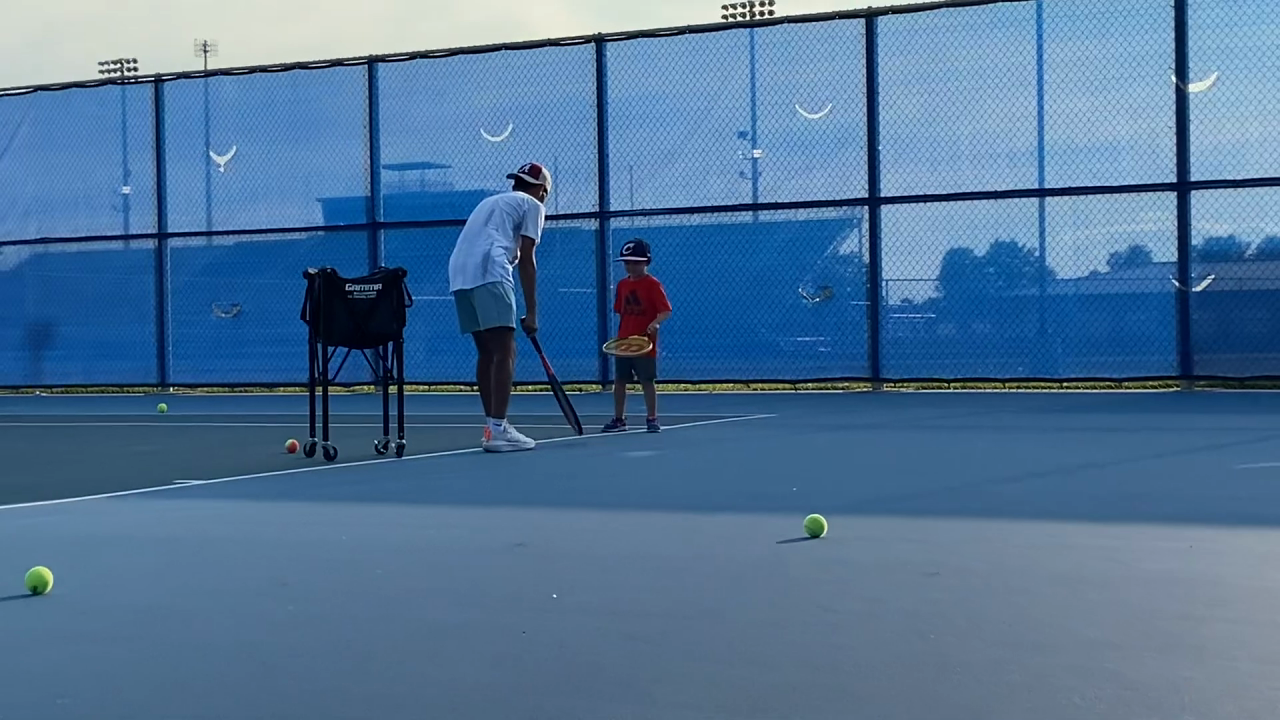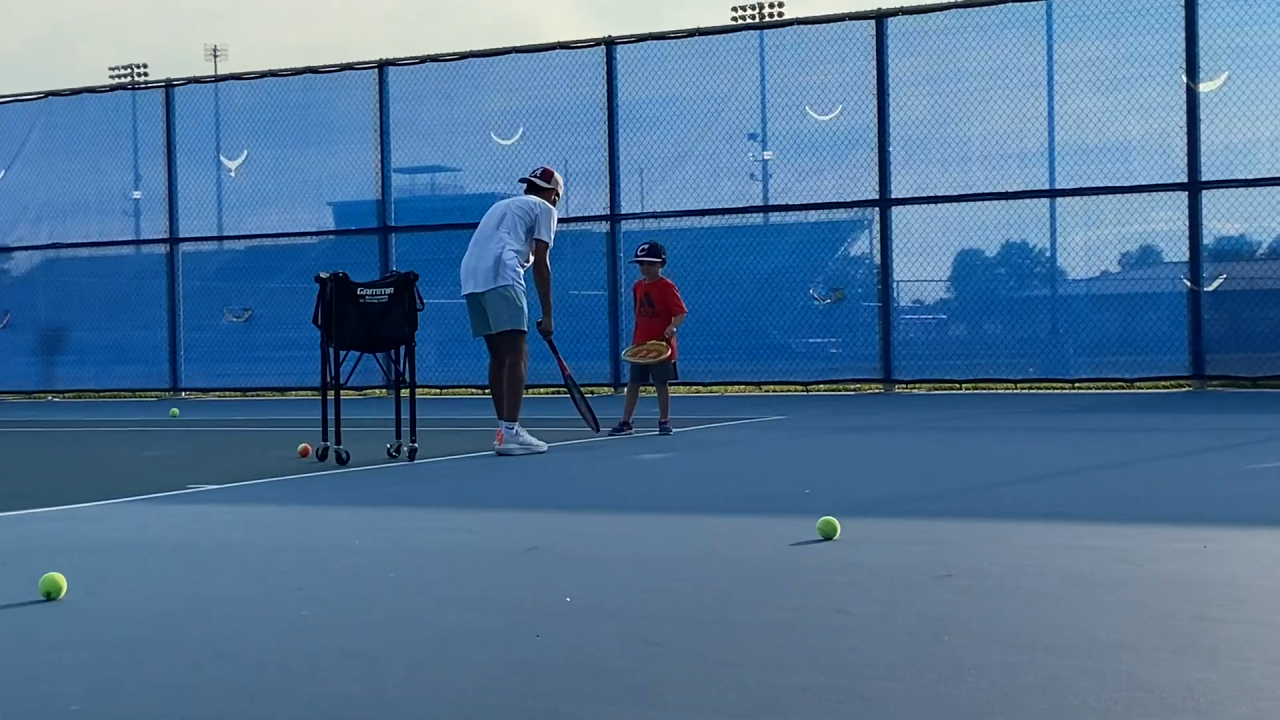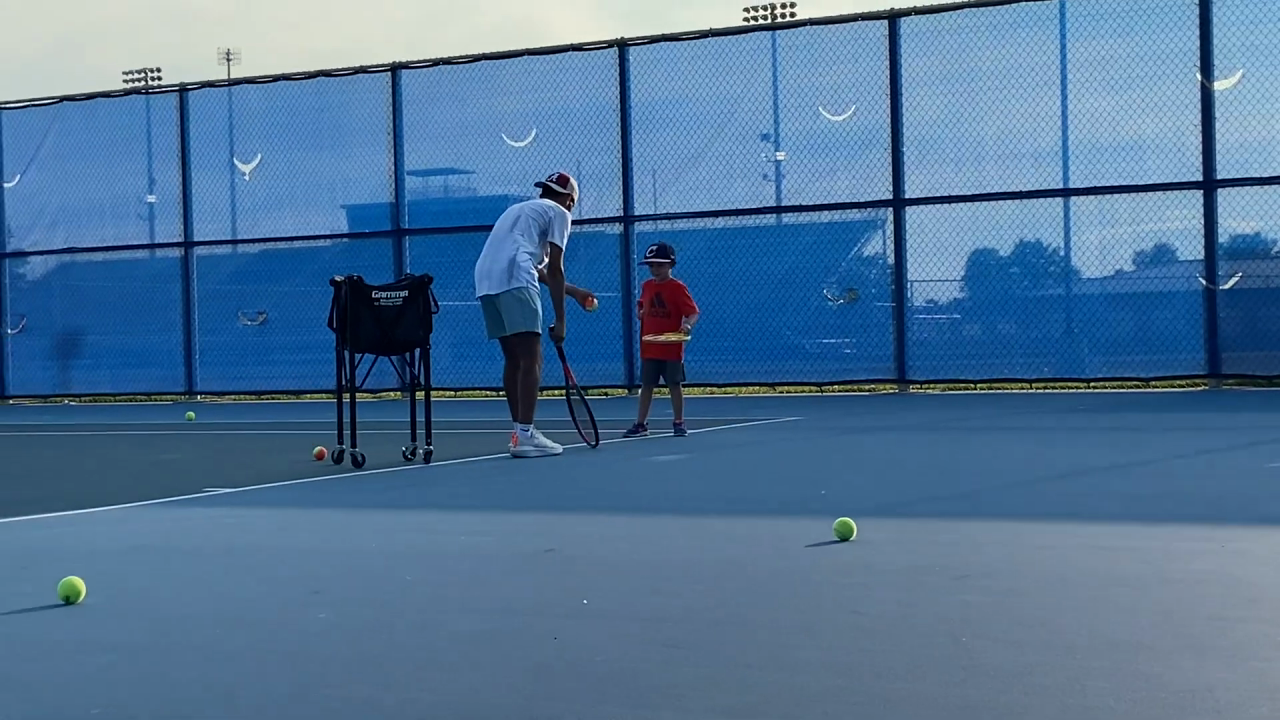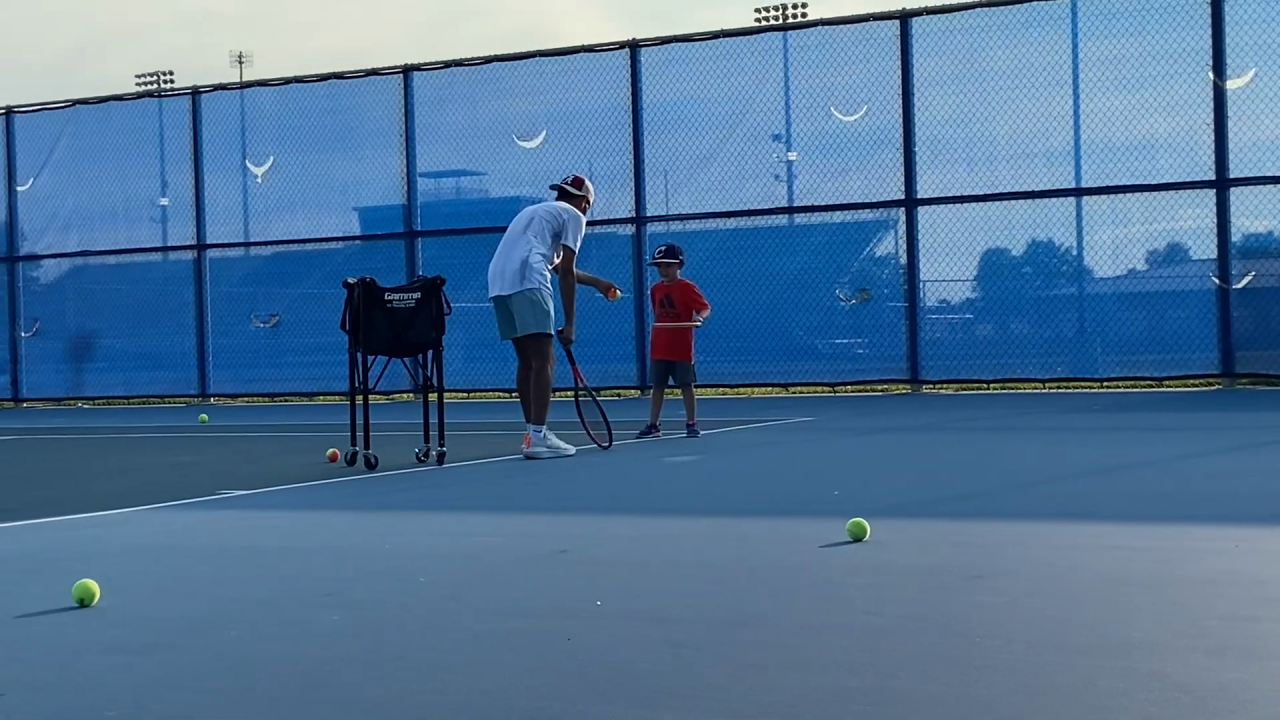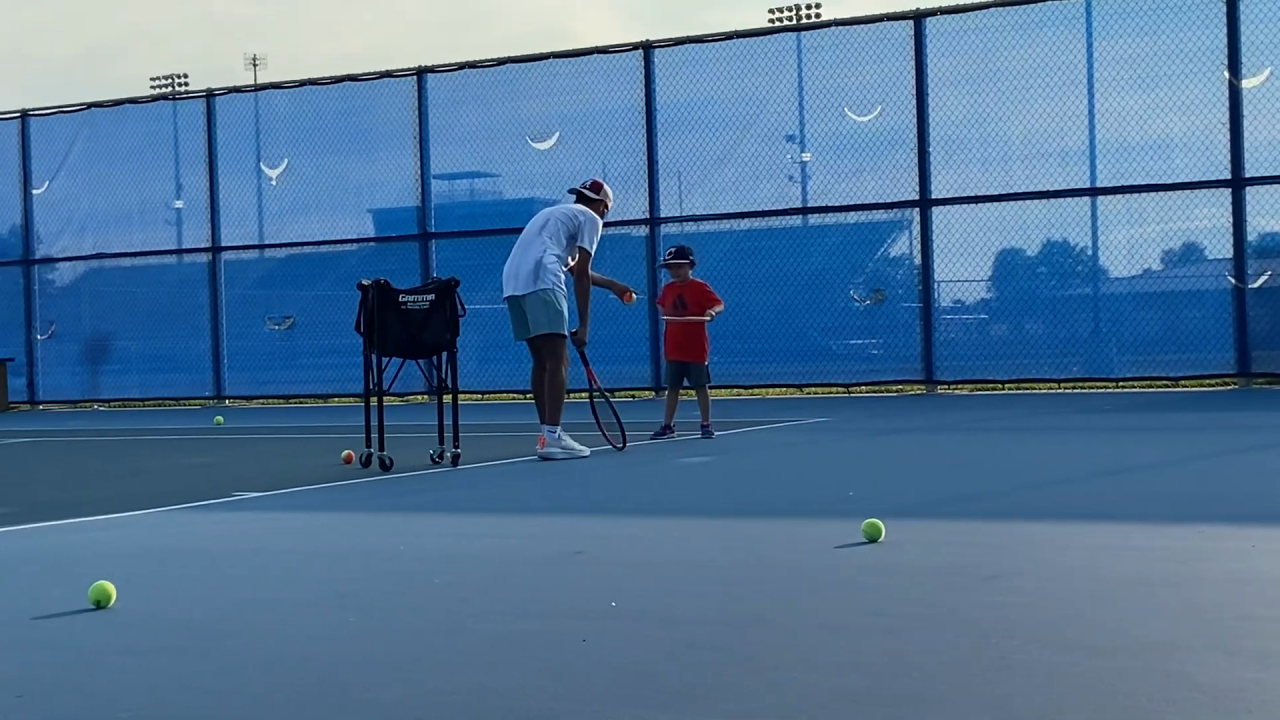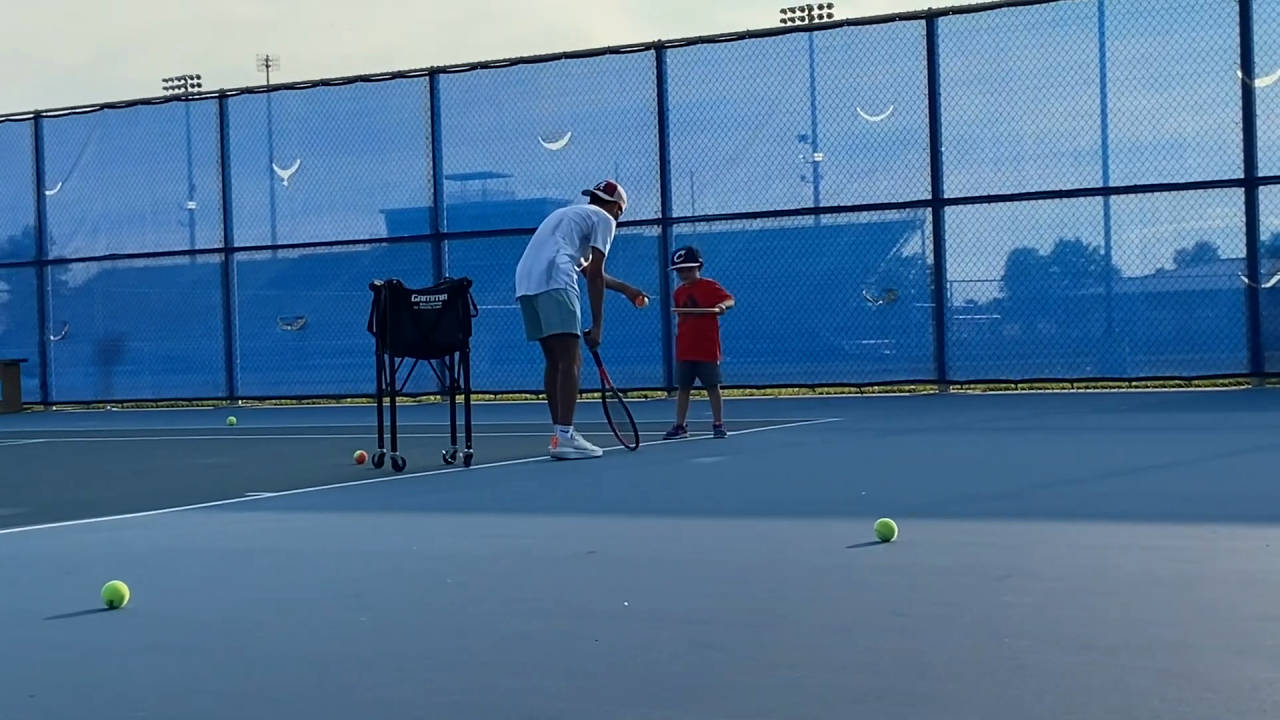
dt=0.3s
person 1, frame 1
left shoulder: (492, 201)
right shoulder: (532, 205)
right elbow: (526, 261)
right wrist: (531, 312)
left hip: (460, 274)
right hip: (489, 275)
left knee: (488, 353)
right knee: (505, 353)
left ankle: (493, 427)
right ankle: (498, 431)
person 1, frame 2
left shoulder: (504, 205)
right shoulder: (544, 209)
right elbow: (540, 264)
right wrist: (547, 314)
left hip: (471, 278)
right hip: (500, 279)
left knee: (499, 356)
right knee: (516, 356)
left ankle: (505, 431)
right ankle: (510, 434)
person 1, frame 3
left shoulder: (520, 209)
right shoulder: (559, 213)
right elbow: (554, 269)
left wrist: (574, 292)
right wrist: (561, 320)
left hip: (486, 280)
right hip: (514, 282)
left knee: (514, 359)
right knee: (531, 359)
left ankle: (519, 432)
right ankle: (525, 436)
person 1, frame 4
left shoulder: (536, 211)
right shoulder: (573, 215)
left elbow: (557, 267)
right elbow: (566, 272)
left wrist: (597, 283)
right wrist: (570, 323)
left hip: (499, 282)
right hip: (527, 283)
left knee: (527, 360)
right knee: (543, 360)
left ankle: (533, 434)
right ankle: (538, 437)
person 1, frame 5
left shoulder: (555, 213)
right shoulder: (590, 218)
left elbow: (574, 269)
right elbow: (581, 275)
left wrist: (613, 286)
right wrist: (584, 325)
left hip: (513, 283)
right hip: (541, 283)
left knee: (542, 361)
right knee: (557, 361)
left ankle: (547, 434)
right ankle: (553, 438)
person 1, frame 6
left shoulder: (570, 214)
right shoulder: (604, 218)
left elbow: (587, 270)
right elbow: (594, 275)
left wrist: (626, 289)
right wrist: (597, 325)
left hip: (526, 282)
right hip: (553, 283)
left knee: (555, 361)
right knee: (570, 360)
left ankle: (560, 435)
right ankle: (565, 437)
person 2, frame 1
left shoulder: (653, 284)
right shoulder: (622, 285)
left elbow: (666, 310)
left wrist: (656, 323)
right wrist: (620, 335)
left knee: (647, 381)
right knee: (620, 380)
left ankle: (652, 419)
right ankle: (619, 419)
person 2, frame 2
left shoulder: (667, 287)
right shoulder: (638, 286)
left elbow: (681, 313)
left wrist: (673, 326)
right hip: (640, 346)
left knee: (661, 384)
right knee: (633, 383)
left ankle: (664, 422)
right ankle: (626, 422)
person 2, frame 3
left shoulder: (678, 287)
right shoulder: (646, 286)
left elbow: (694, 312)
left wrist: (688, 324)
right wrist: (642, 314)
left hip: (671, 347)
right hip: (649, 347)
left knee: (674, 384)
right knee: (646, 385)
left ankle: (679, 423)
right ankle: (641, 424)
person 2, frame 4
left shoulder: (687, 287)
right shoulder: (656, 289)
left elbow: (706, 307)
left wrist: (700, 317)
right wrist: (658, 331)
left hip: (682, 348)
right hip: (659, 348)
left knee: (686, 385)
right knee: (657, 386)
left ankle: (692, 423)
right ankle: (653, 425)
person 2, frame 5
left shoulder: (700, 287)
right shoulder: (668, 288)
left elbow: (719, 304)
right elbow: (661, 306)
left wrist: (713, 311)
right wrist: (666, 320)
left hip: (696, 348)
right hip: (673, 349)
left knee: (700, 386)
right knee: (672, 387)
left ankle: (706, 424)
right ankle: (668, 426)
person 2, frame 6
left shoulder: (710, 285)
right shoulder: (679, 292)
left elbow: (730, 300)
left wrist: (723, 305)
right wrist: (683, 325)
left hip: (707, 348)
right hip: (685, 349)
left knee: (712, 386)
right knee: (683, 387)
left ankle: (718, 424)
right ankle: (680, 426)
